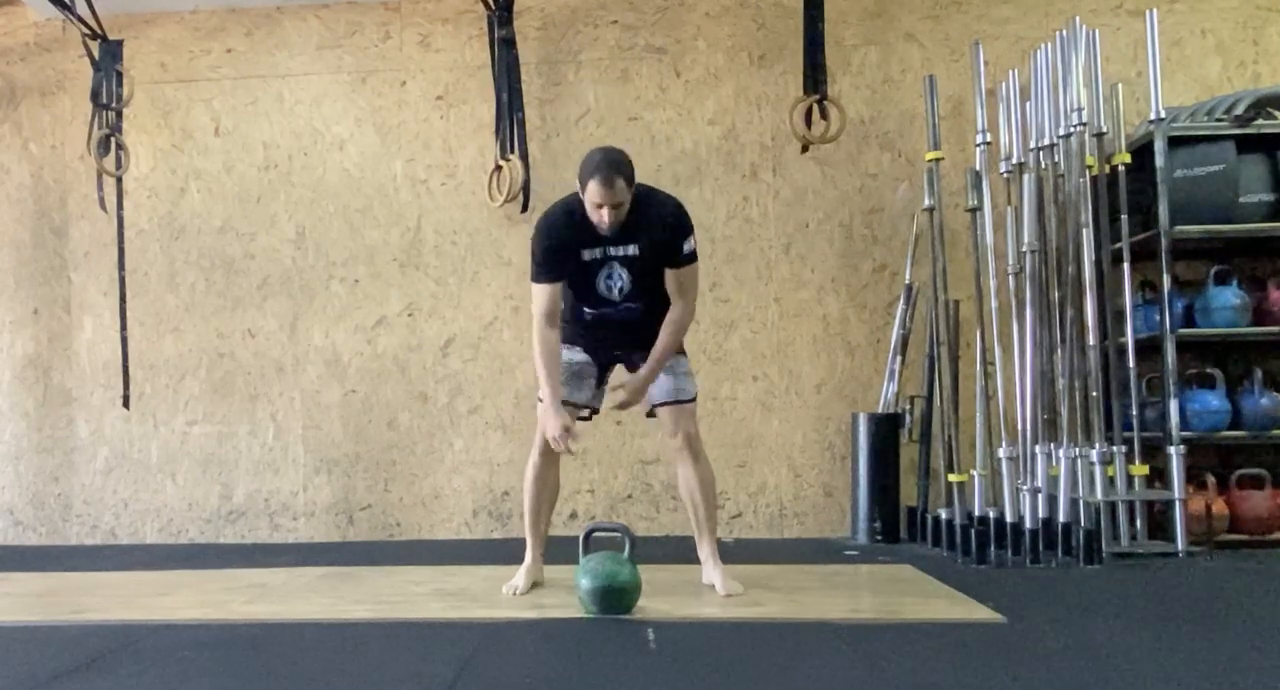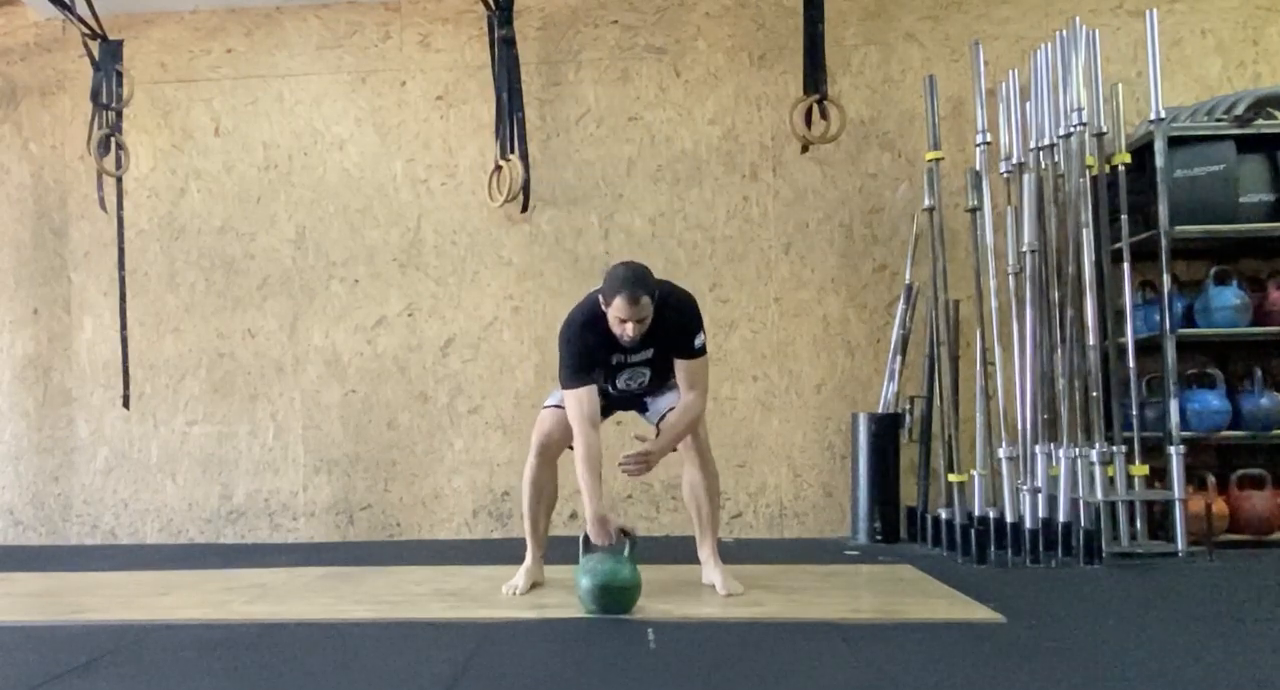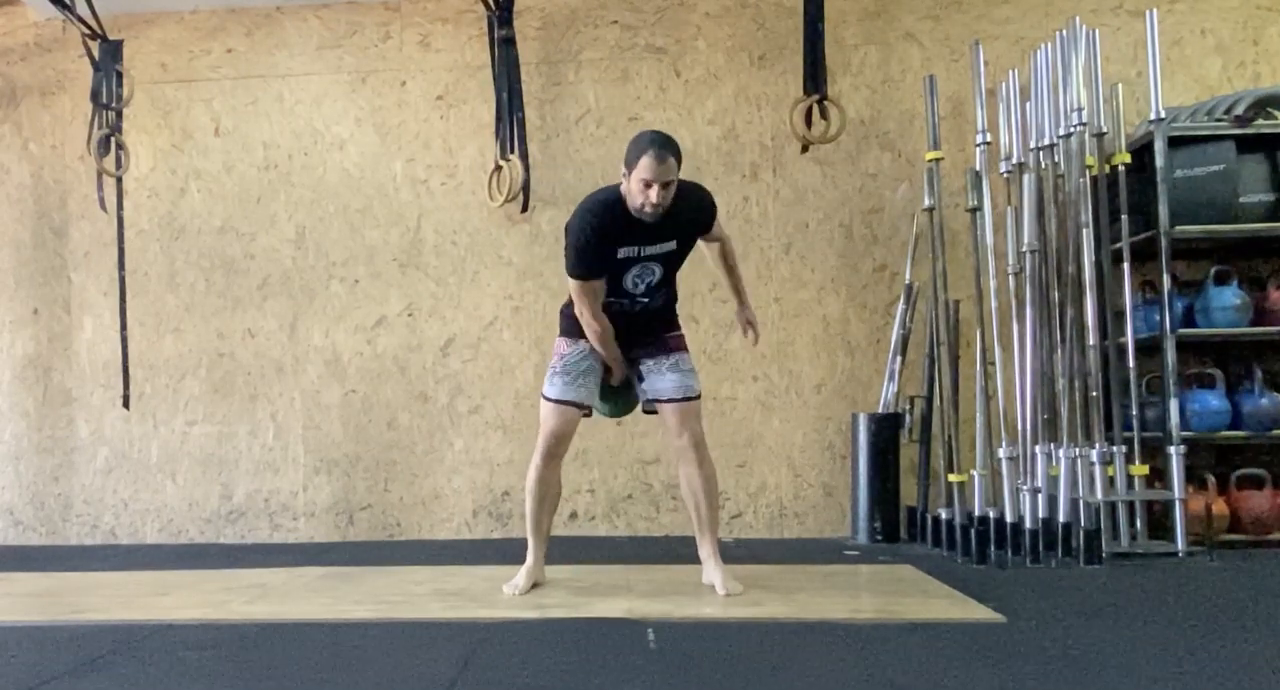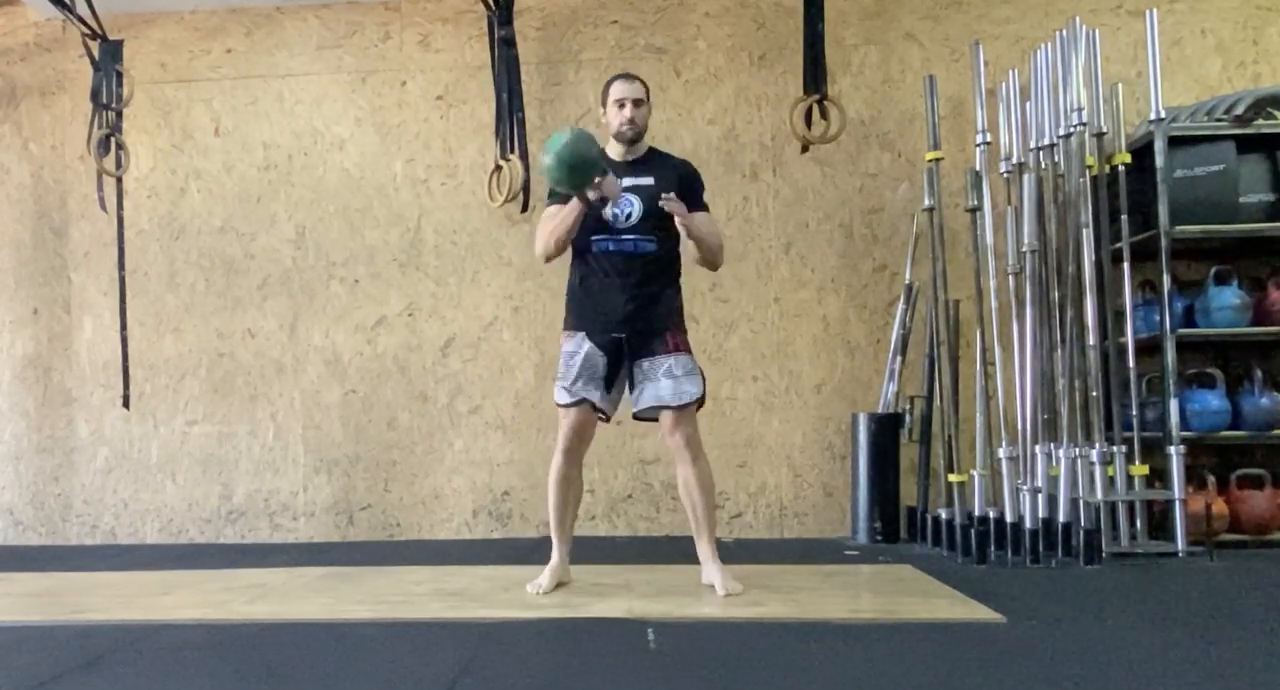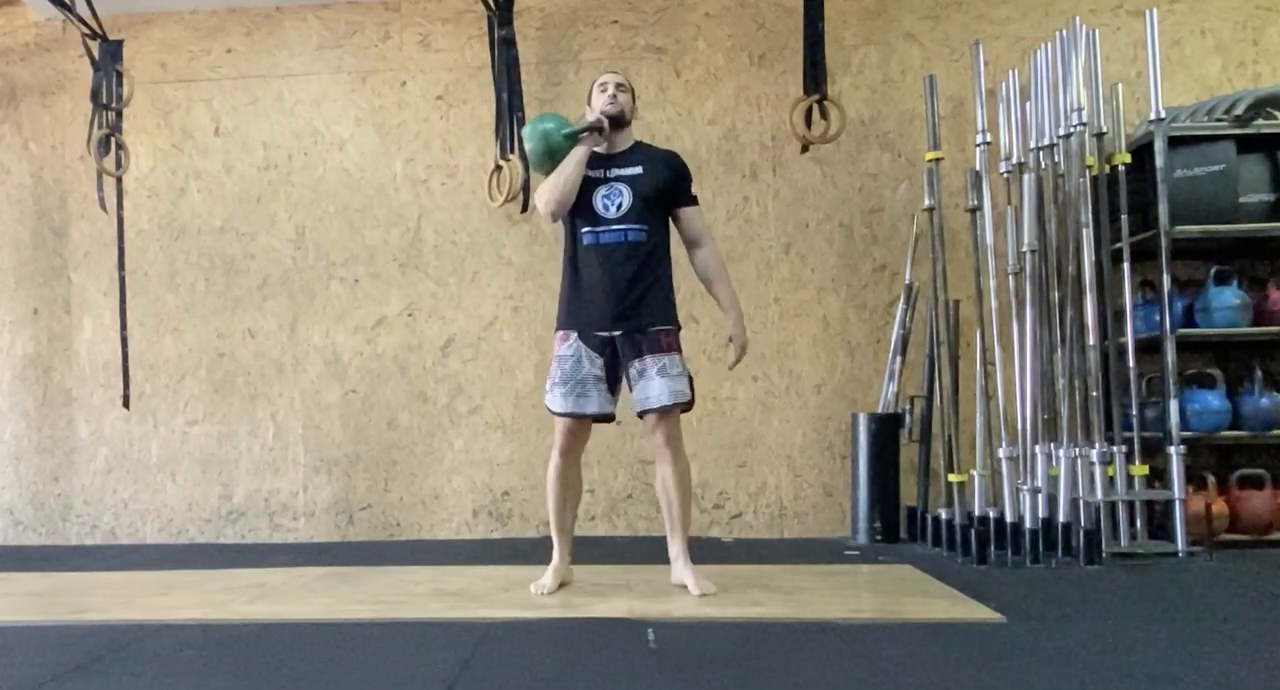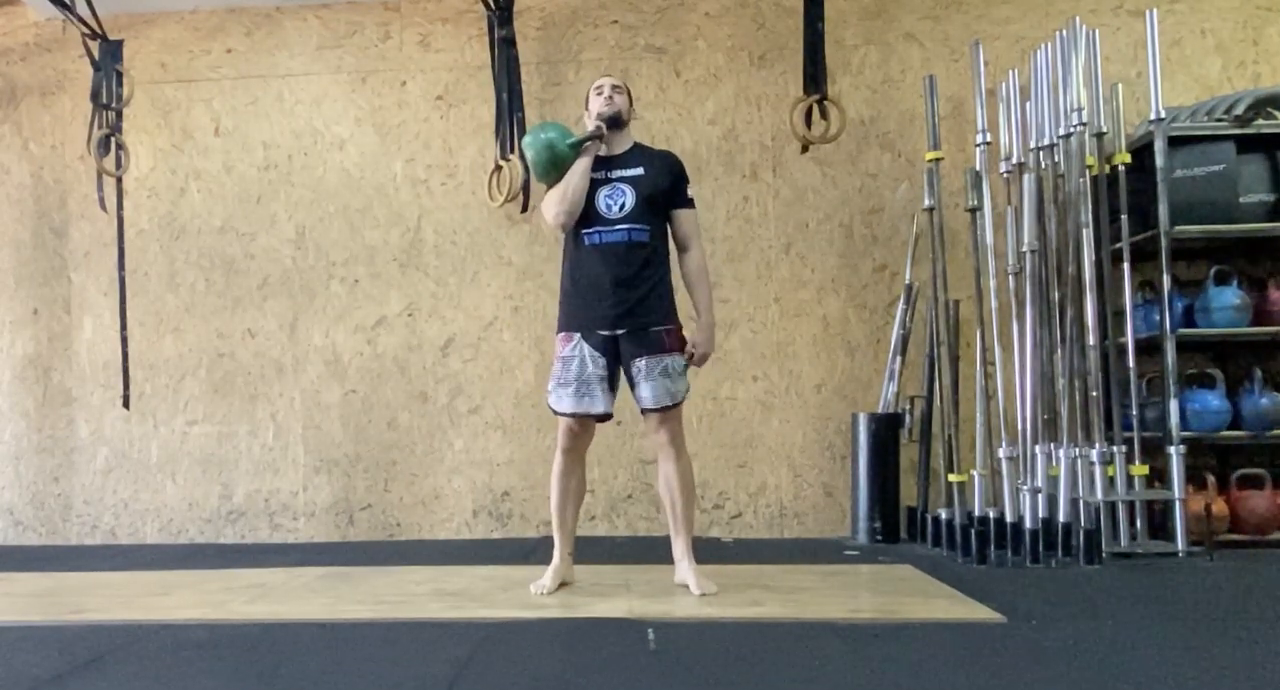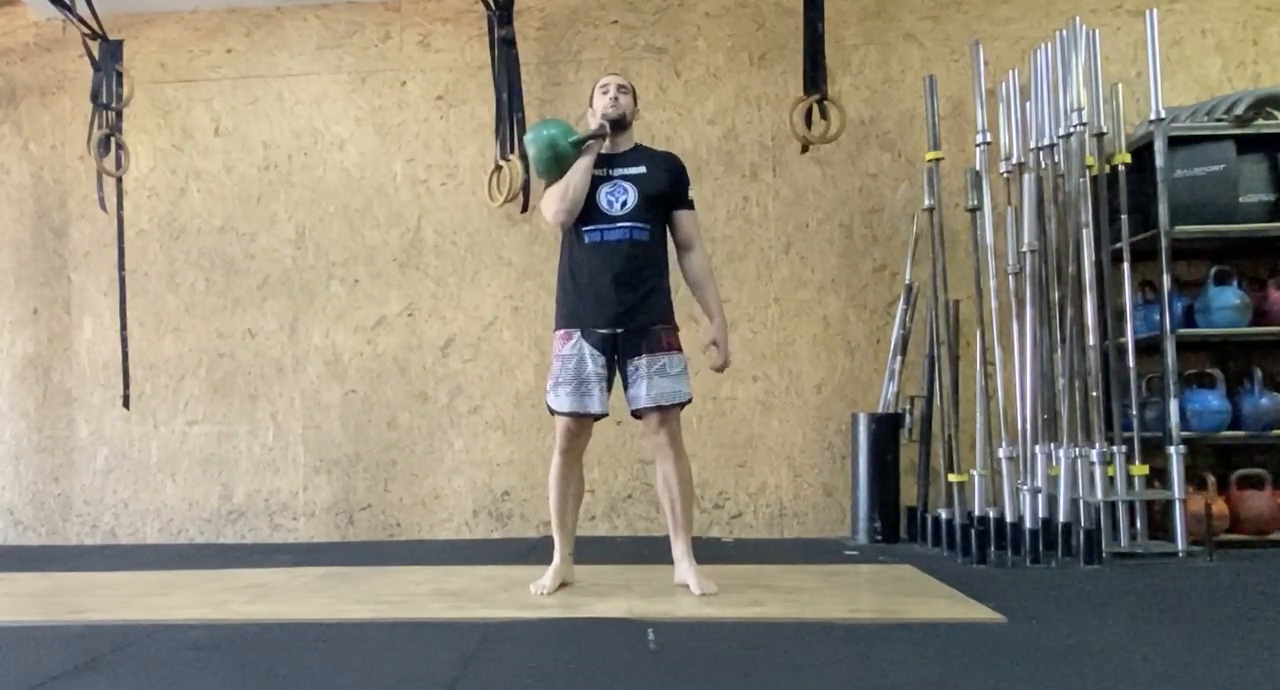
dt=0.7s
person 1, frame 1
left shoulder: (667, 215)
right shoulder: (554, 226)
left elbow: (683, 303)
right elbow: (545, 320)
left wrist: (645, 374)
right wrist: (553, 407)
left hip: (653, 338)
right hip: (582, 338)
left knee: (685, 437)
right knee: (546, 438)
left ankle: (711, 561)
right ankle: (532, 561)
person 1, frame 2
left shoulder: (680, 308)
right shoulder: (580, 327)
left elbow: (695, 395)
right elbow: (584, 428)
left wrist: (660, 447)
right wrist: (594, 511)
left hip: (660, 381)
right hip: (595, 385)
left knee: (697, 442)
right knee: (542, 445)
left ankle: (711, 562)
right ankle: (532, 562)
person 1, frame 3
left shoulder: (695, 203)
right shoulder: (591, 220)
left elbow: (720, 241)
right elbow: (589, 310)
left wrist: (743, 304)
right wrist: (615, 363)
left hip: (657, 331)
right hip: (588, 333)
left knee: (690, 438)
right knee: (550, 444)
left ankle: (712, 562)
right ankle: (533, 563)
person 1, frame 4
left shoulder: (678, 173)
left elbow: (713, 257)
right elbow: (545, 248)
left wrist: (688, 226)
right wrist: (583, 200)
left hip: (658, 327)
right hip: (588, 326)
left knee: (684, 438)
right knee: (570, 439)
left ankle: (711, 562)
right ankle: (558, 560)
person 1, frame 5
left shoulder: (665, 164)
right shoulder: (569, 160)
left elbow: (700, 244)
right elbow: (549, 206)
left wrist: (732, 312)
right wrist: (585, 142)
left hip: (651, 324)
right hip: (582, 324)
left knee: (666, 435)
right knee: (567, 440)
left ankle: (681, 560)
right ankle: (560, 560)
person 1, frame 6
left shoulder: (664, 165)
right shoulder: (571, 164)
left elbow: (690, 248)
right elbow: (559, 216)
left wrist: (705, 320)
right wrist: (588, 150)
left hip: (653, 323)
right hip: (583, 324)
left knee: (668, 434)
right knee: (570, 439)
left ankle: (685, 560)
right ankle: (561, 560)
person 1, frame 7
left shoulder: (665, 166)
right shoulder: (571, 162)
left elbow: (691, 250)
right elbow: (558, 214)
left wrist: (717, 321)
right wrist: (590, 147)
left hip: (649, 323)
right hip: (580, 323)
left knee: (666, 434)
right knee: (568, 437)
left ankle: (685, 560)
right ankle: (561, 560)
